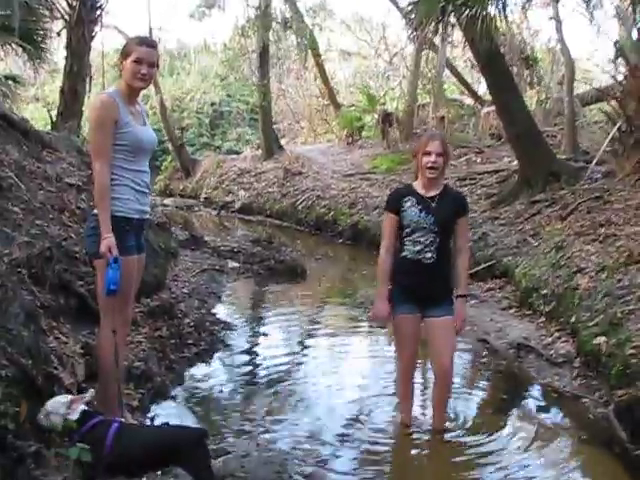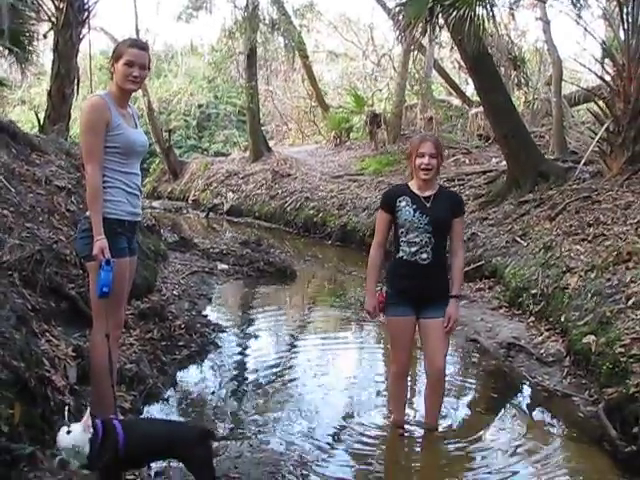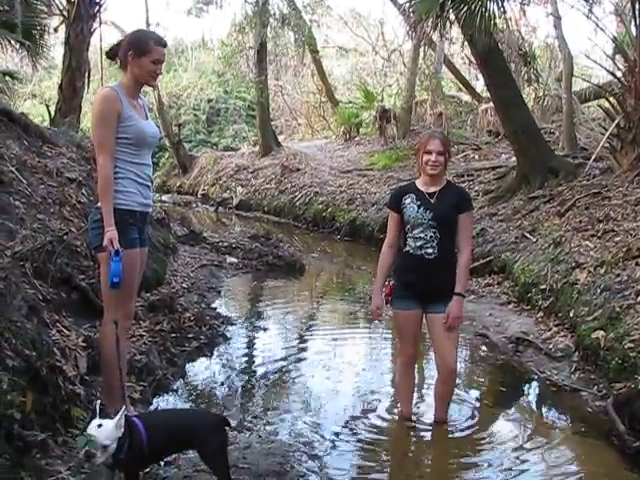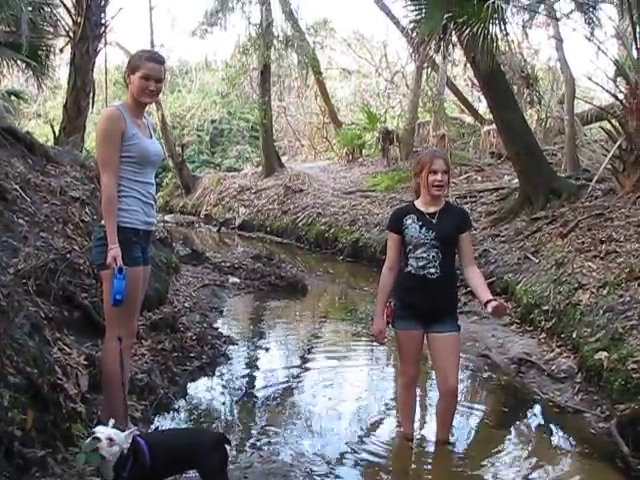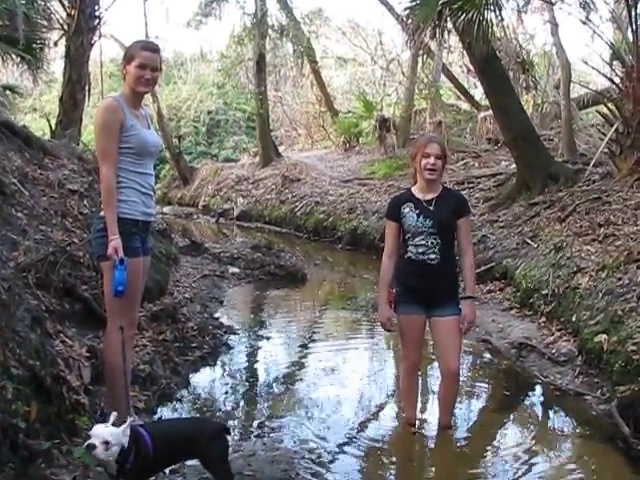
dt=1s
person 1, frame 1
left shoulder: (140, 110)
right shoulder: (106, 104)
right elbow: (100, 170)
left wrist: (137, 221)
right wrist: (106, 231)
left hip: (137, 221)
right hip: (115, 221)
left knee: (124, 321)
right knee: (113, 322)
left ankle: (118, 410)
right ankle: (111, 415)
person 1, frame 2
left shoulder: (131, 112)
right shoulder: (98, 106)
right elbow: (93, 172)
left wrist: (127, 226)
right wrist: (99, 234)
left hip: (128, 225)
right hip: (107, 224)
left knee: (116, 324)
right knee: (105, 325)
left ankle: (109, 412)
right ankle: (105, 418)
person 1, frame 3
left shoulder: (142, 104)
right shoulder: (109, 98)
right elbow: (104, 164)
left wrist: (139, 217)
right wrist: (109, 224)
left hip: (139, 215)
right hip: (118, 215)
left knee: (126, 315)
right knee: (116, 316)
left ankle: (119, 402)
right ankle: (115, 409)
person 1, frame 4
left shoulder: (147, 123)
right shoulder: (114, 117)
right elbow: (108, 182)
left wrist: (142, 235)
right wrist: (113, 242)
left hip: (143, 233)
right hip: (122, 233)
left knee: (128, 333)
right knee: (119, 333)
left ankle: (115, 420)
right ankle: (117, 426)
person 1, frame 5
left shoulder: (144, 113)
right shoulder: (112, 107)
right elbow: (108, 173)
left wrist: (137, 228)
right wrist: (113, 233)
left hip: (142, 224)
right hip: (121, 224)
left knee: (129, 324)
right knee: (120, 324)
left ankle: (118, 411)
right ankle: (120, 418)
person 2, frame 1
left shoulder: (456, 201)
right shoulder: (399, 197)
left elbow: (461, 251)
right elbow: (387, 249)
left wrist: (461, 298)
right wrist: (381, 296)
left hip: (440, 295)
right hip: (404, 292)
left knee: (444, 369)
right knee: (405, 364)
left ankle: (438, 431)
right ankle: (406, 425)
person 2, frame 2
left shoulder: (452, 201)
right shoulder: (393, 196)
left elbow: (457, 252)
right elbow: (378, 246)
left wrist: (455, 299)
right wrist: (370, 291)
left hip: (436, 296)
right hip: (399, 293)
left knee: (437, 370)
right knee: (399, 366)
left ankle: (431, 430)
right ankle: (397, 427)
person 2, frame 3
left shoulder: (458, 197)
right shoulder: (401, 195)
left elbow: (464, 249)
right elbow: (390, 245)
left wrist: (458, 296)
right wrist: (377, 291)
left hip: (442, 292)
right hip: (406, 289)
left knee: (448, 366)
right knee: (406, 357)
left ankle: (440, 422)
right ankle: (405, 419)
person 2, frame 4
left shoulder: (458, 216)
right shoulder: (401, 216)
left elbow: (469, 265)
right elbow: (390, 267)
left wrist: (488, 300)
right wrist: (379, 313)
left hip: (444, 312)
right hip: (407, 309)
left knee: (450, 385)
right knee: (408, 376)
left ankle: (442, 442)
right ankle: (406, 438)
person 2, frame 5
left shoulder: (455, 201)
right shoulder: (399, 203)
left elbow: (466, 252)
right elbow: (390, 254)
left wrist: (469, 298)
right wrist: (383, 301)
left hip: (445, 296)
right hip: (409, 294)
left knee: (451, 369)
right knee: (410, 362)
left ankle: (444, 427)
right ankle: (409, 424)
